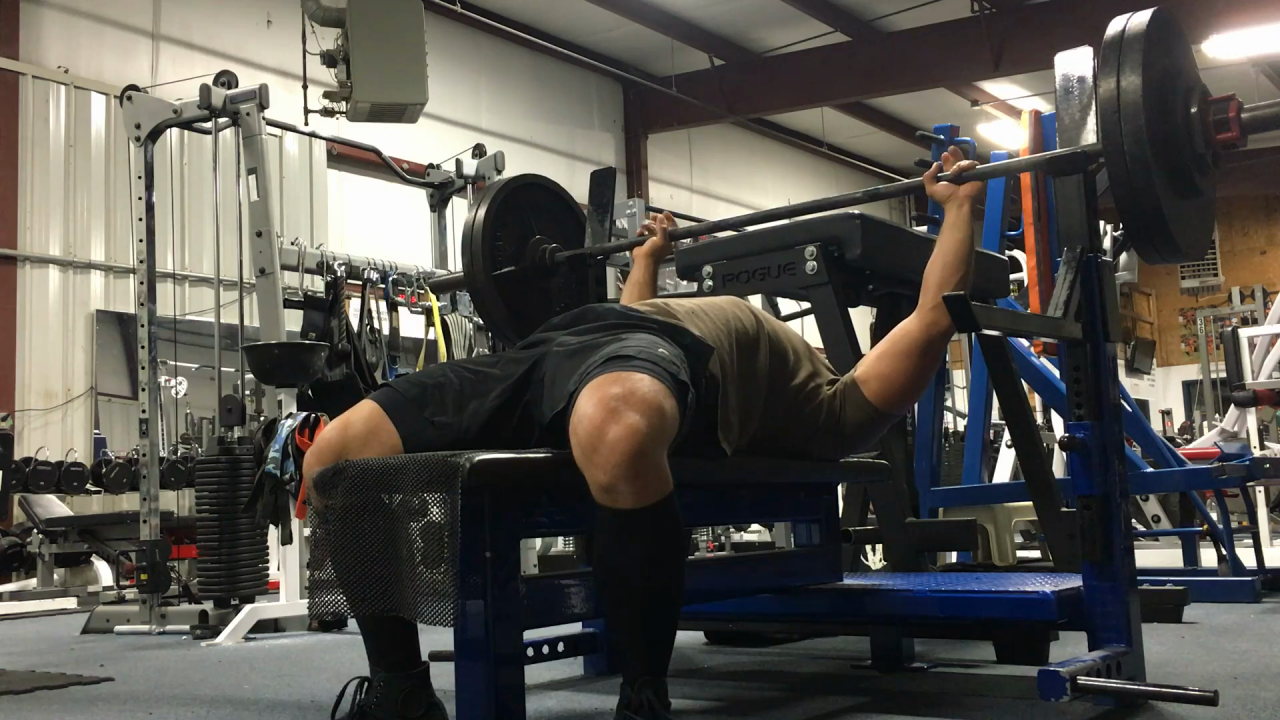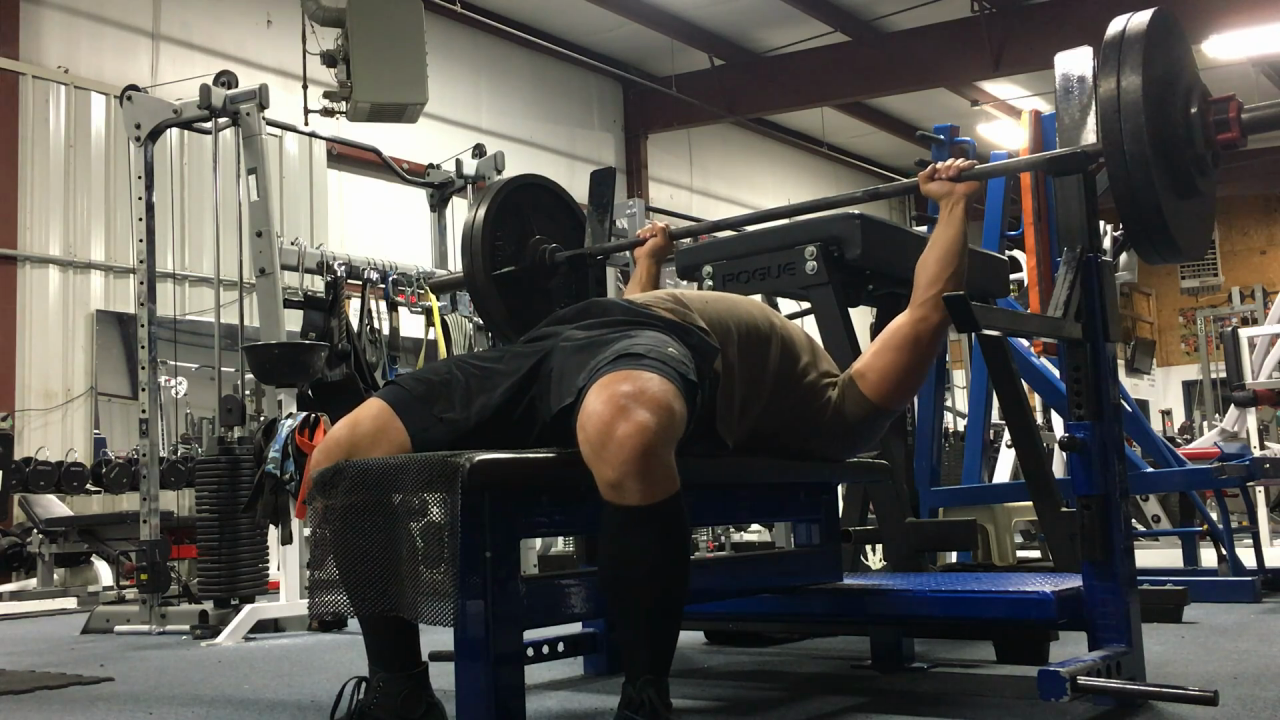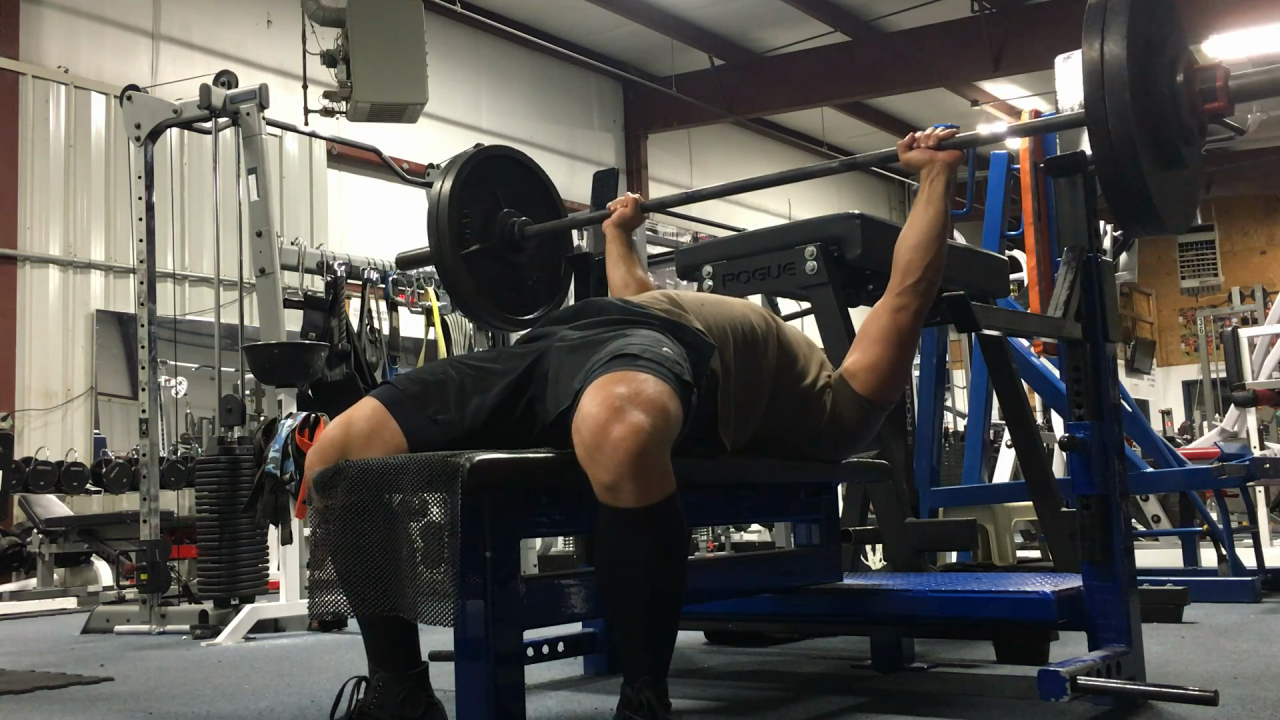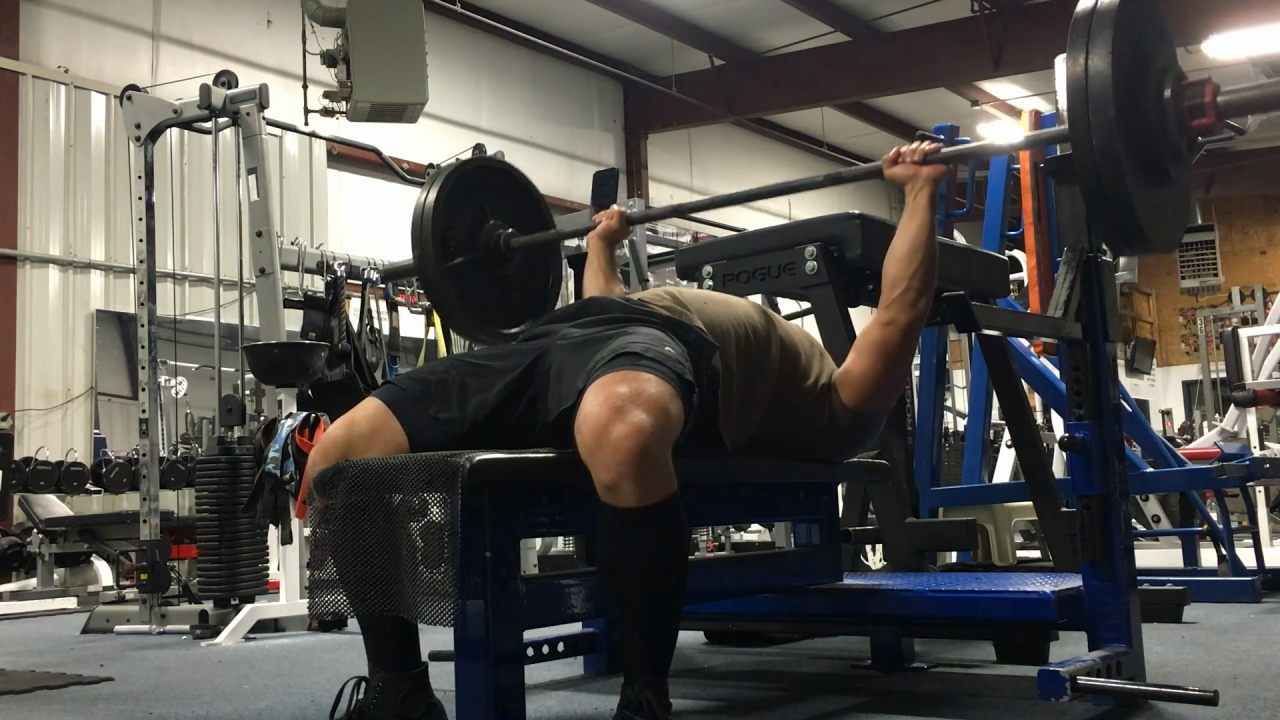
dt=1s
person 1, frame 1
left shoulder: (834, 409)
left elbow: (932, 322)
right elbow: (631, 326)
left wrist: (958, 206)
right wrist: (646, 260)
left knee: (615, 434)
right knee: (335, 459)
person 1, frame 2
left shoulder: (836, 409)
left elbow: (926, 316)
right elbow: (634, 318)
left wrist: (954, 206)
right wrist: (647, 263)
left knee: (624, 433)
right knee: (342, 459)
person 1, frame 3
left shoulder: (832, 408)
left elbow: (906, 296)
right elbow: (637, 306)
left wrist: (935, 179)
right wrist: (618, 234)
left knee: (619, 434)
right knee: (338, 455)
person 1, frame 4
left shoulder: (835, 411)
left elbow: (900, 315)
right elbow: (605, 317)
left wrist: (920, 193)
right wrist: (602, 246)
left knee: (621, 434)
right knee: (339, 459)
